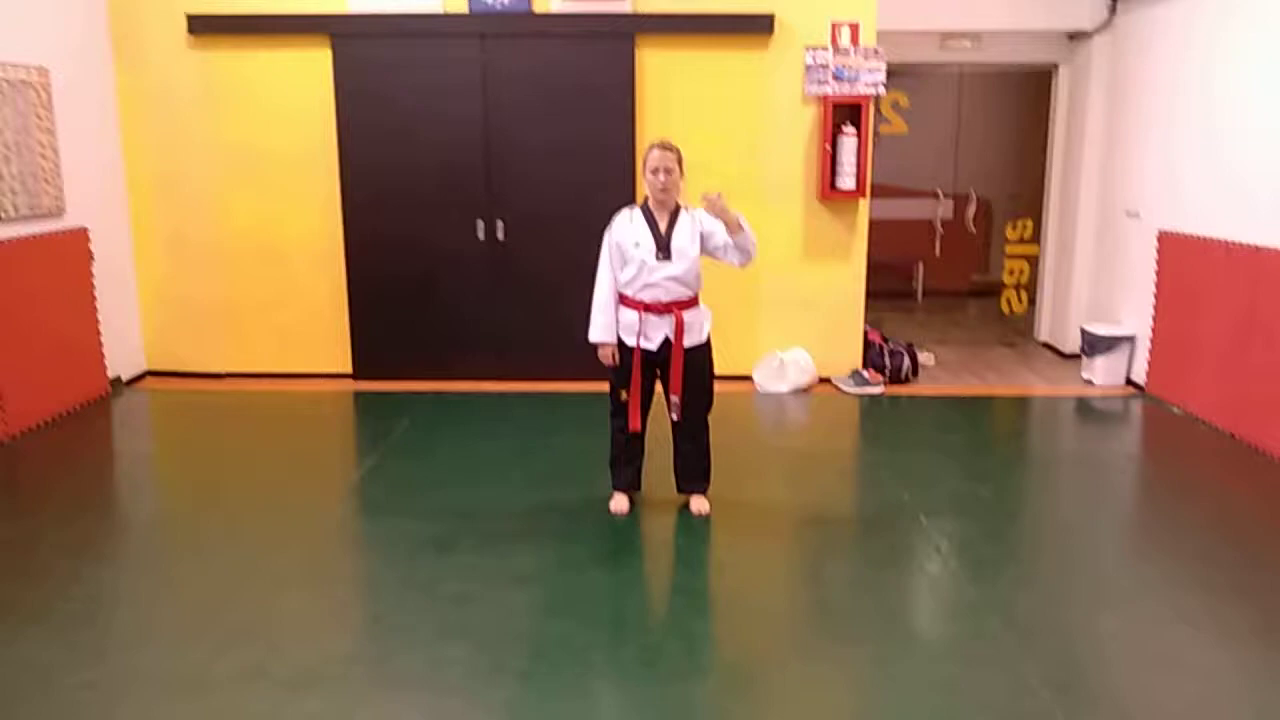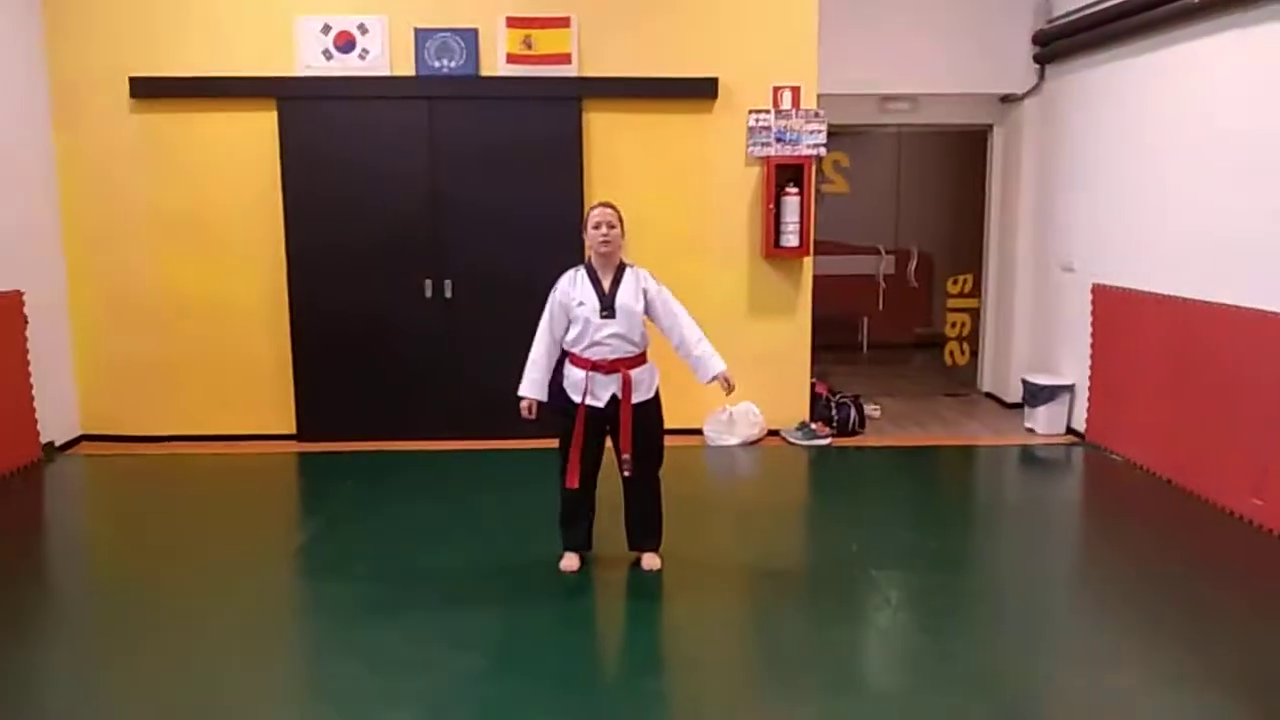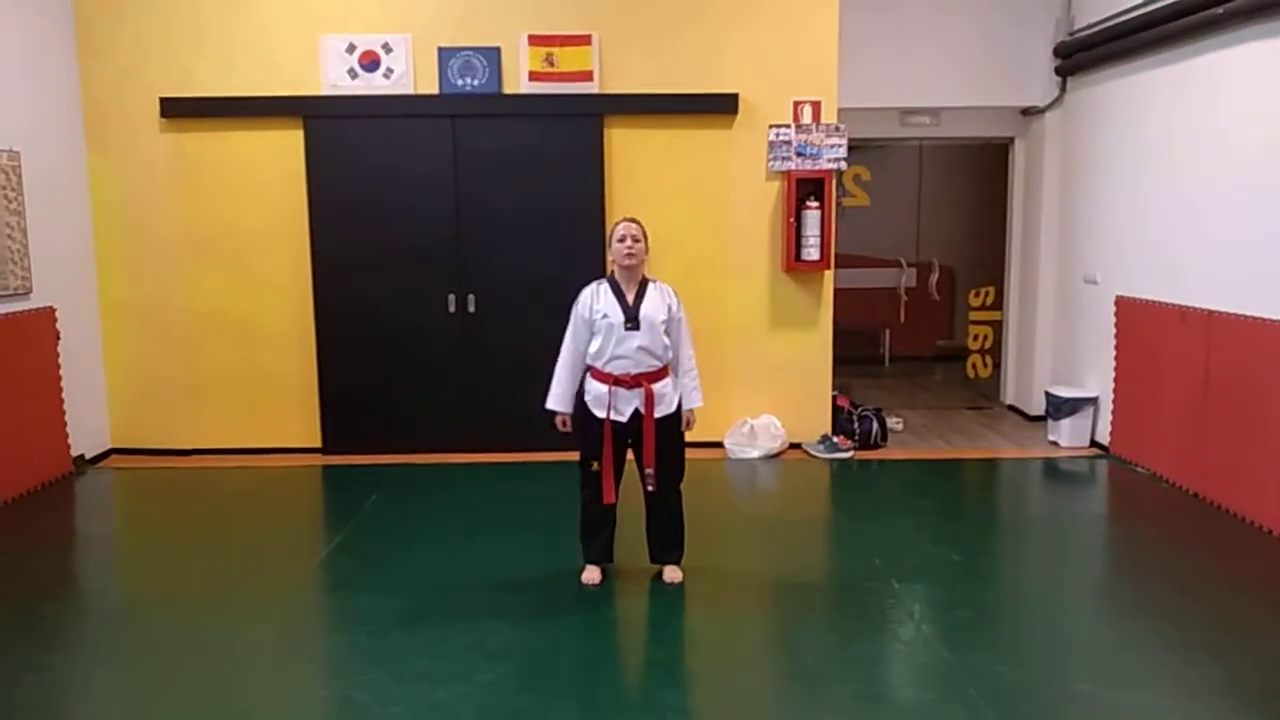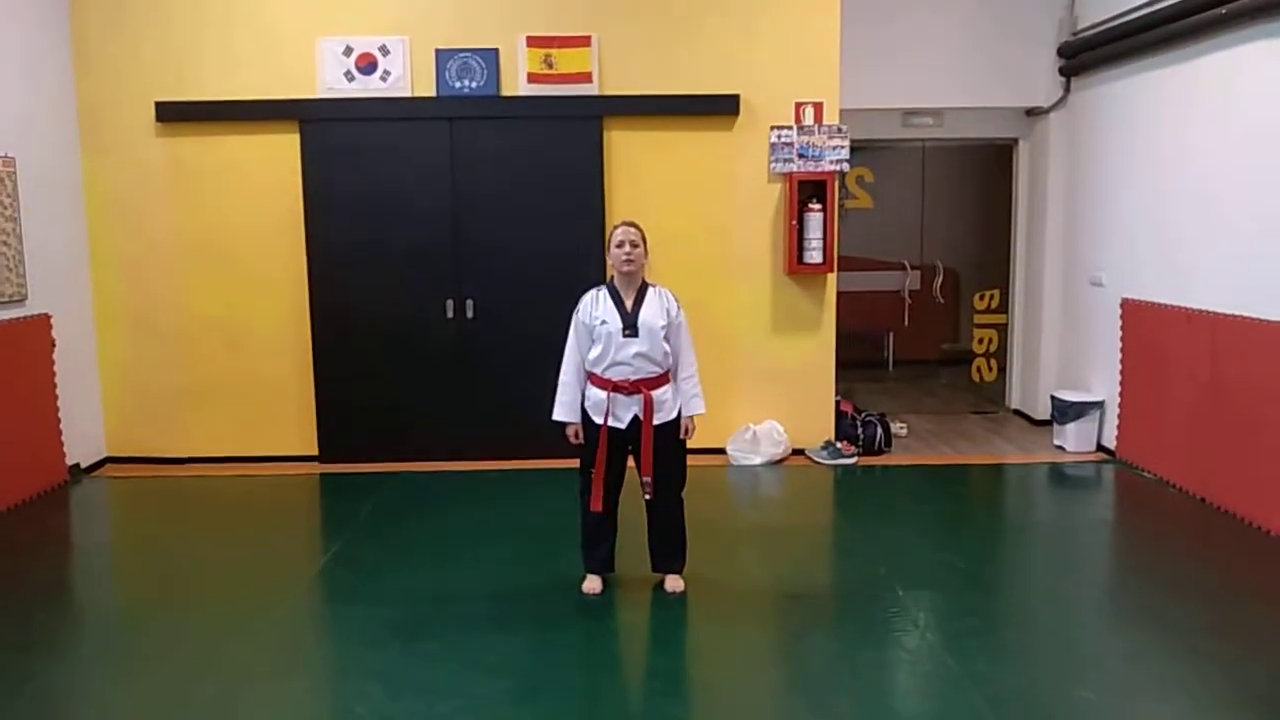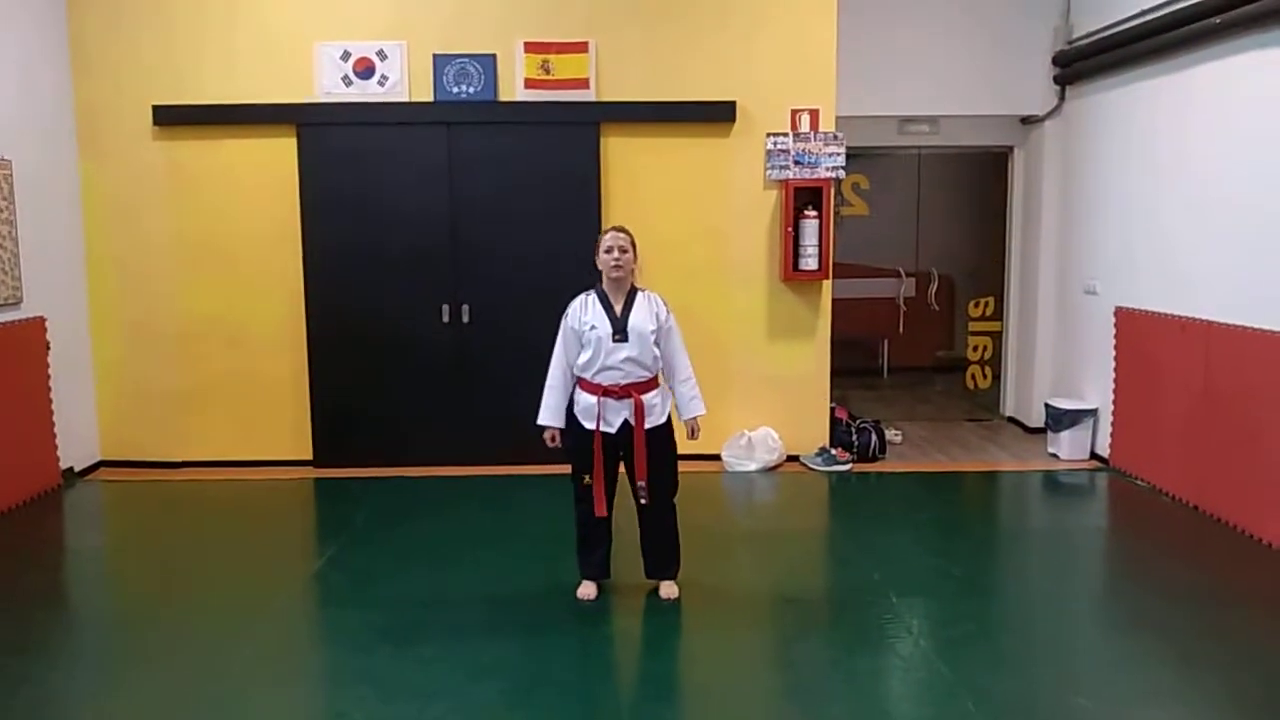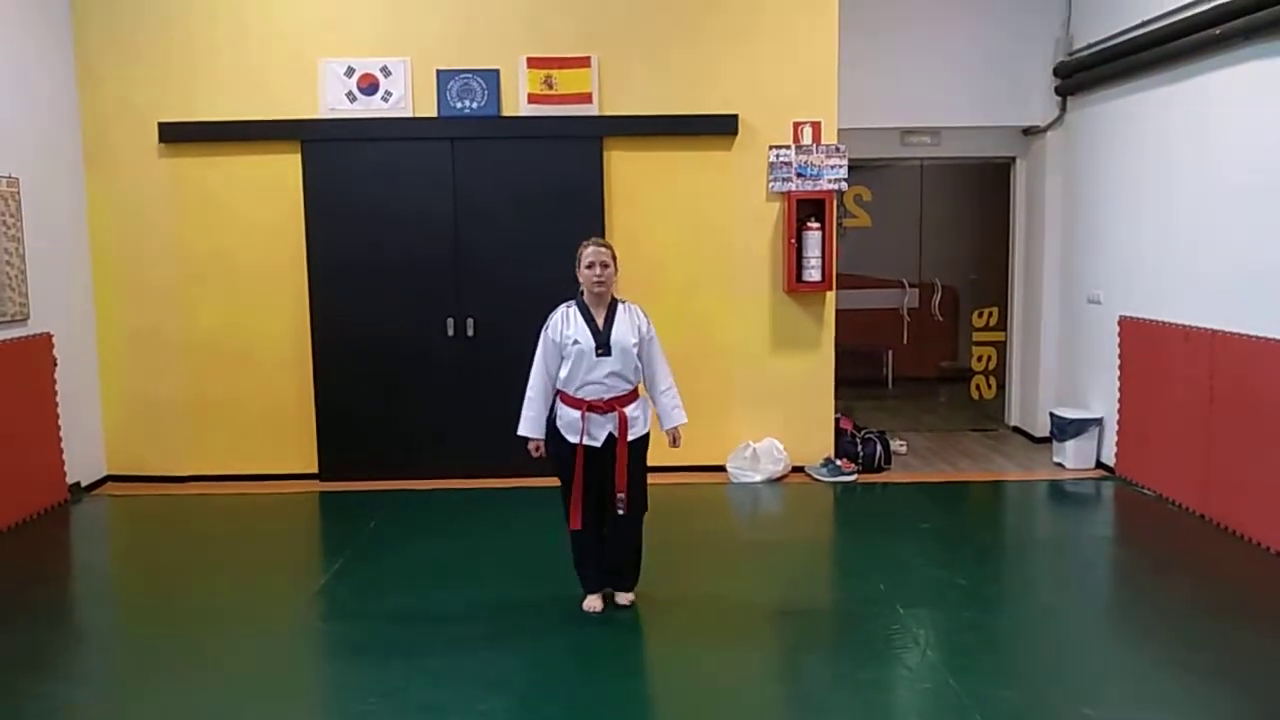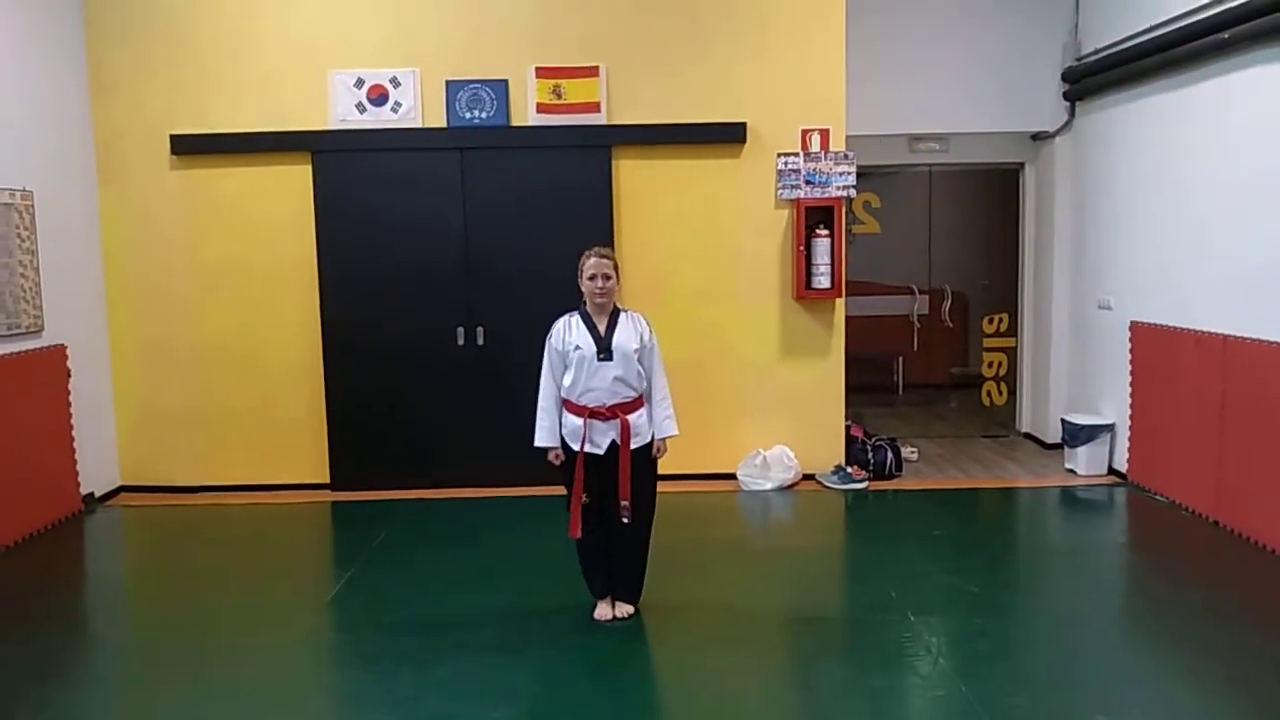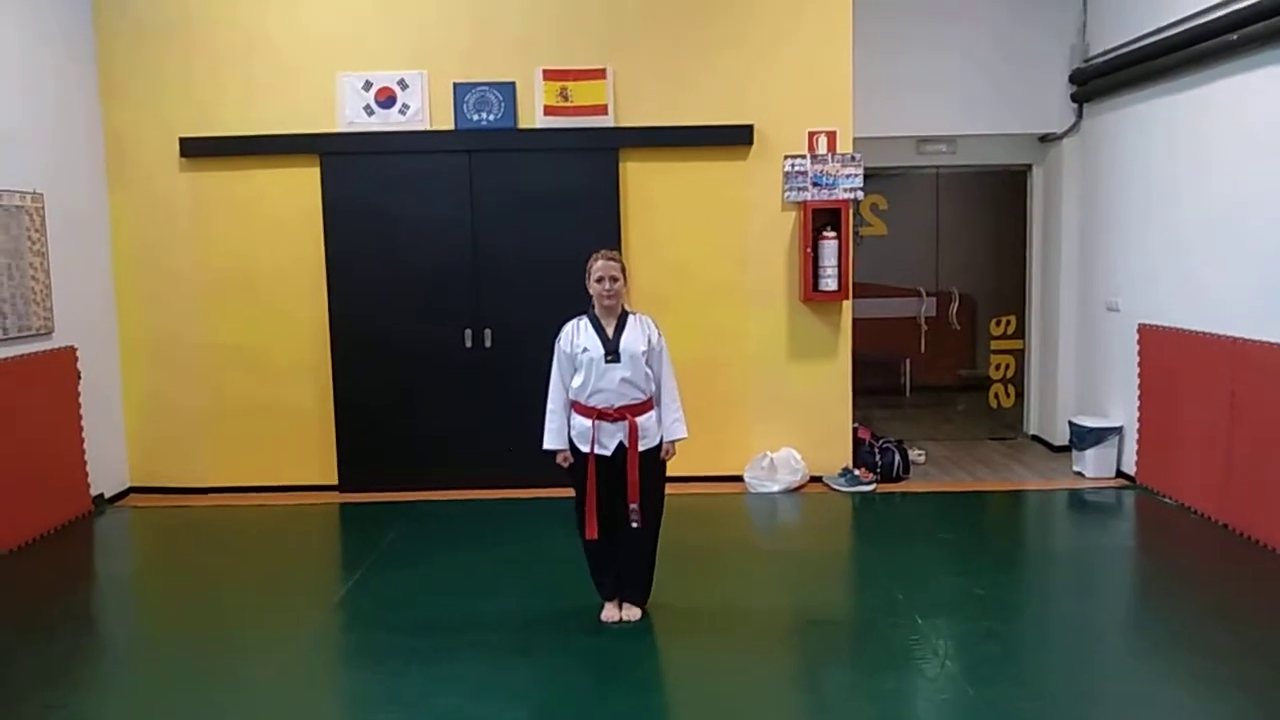
dt=0.4s
person 1, frame 1
left shoulder: (697, 221)
right shoulder: (623, 223)
left elbow: (742, 253)
right elbow: (607, 282)
left wrist: (728, 218)
right wrist: (604, 336)
left hip: (686, 330)
right hip: (635, 330)
left knee: (691, 414)
right knee: (628, 412)
left ankle: (695, 488)
right ankle: (623, 487)
person 1, frame 2
left shoulder: (642, 281)
right shoulder: (569, 283)
left elbow: (679, 326)
right elbow: (547, 338)
left wrist: (713, 367)
right wrist: (532, 390)
left hip: (635, 386)
right hip: (584, 386)
left knee: (639, 470)
right knee: (577, 469)
left ankle: (646, 546)
right ankle: (573, 546)
person 1, frame 3
left shoulder: (665, 296)
right shoulder: (591, 296)
left elbow: (683, 353)
right elbow: (572, 353)
left wrist: (690, 402)
right wrist: (562, 403)
left hip: (657, 401)
right hip: (605, 400)
left knee: (663, 483)
right knee: (599, 484)
left ankle: (669, 558)
right ankle: (595, 559)
person 1, frame 4
left shoulder: (665, 301)
right shoulder: (591, 303)
left elbow: (684, 359)
right elbow: (574, 362)
left wrist: (689, 409)
right wrist: (570, 415)
left hip: (657, 407)
right hip: (604, 408)
left knee: (664, 491)
right knee: (599, 491)
left ankle: (670, 567)
right ankle: (596, 568)
person 1, frame 5
left shoulder: (654, 306)
right shoulder: (580, 308)
left elbow: (676, 361)
right elbow: (561, 365)
left wrist: (691, 409)
right wrist: (551, 419)
left hip: (645, 412)
right hip: (593, 413)
left knee: (656, 495)
right knee: (591, 498)
left ankle: (665, 573)
right ankle: (591, 574)
person 1, frame 6
left shoulder: (634, 317)
right shoulder: (561, 320)
left elbow: (657, 372)
right elbow: (542, 377)
left wrist: (671, 419)
right wrist: (534, 430)
left hip: (626, 424)
right hip: (576, 427)
left knee: (627, 508)
right knee: (582, 510)
left ankle: (622, 582)
right ankle: (593, 585)
person 1, frame 7
left shoulder: (637, 325)
right shoulder: (564, 329)
left elbow: (656, 382)
right elbow: (550, 389)
left wrist: (661, 431)
right wrist: (551, 440)
left hip: (632, 434)
right hip: (582, 436)
left knee: (632, 517)
right knee: (588, 518)
left ankle: (626, 593)
right ankle: (602, 594)
person 1, frame 8
left shoulder: (645, 328)
right shoulder: (572, 333)
left elbow: (665, 384)
right elbow: (559, 391)
left wrist: (670, 434)
right wrist: (559, 443)
left hip: (640, 436)
right hip: (590, 437)
left knee: (640, 519)
right knee: (596, 519)
left ankle: (633, 596)
right ankle: (610, 596)
